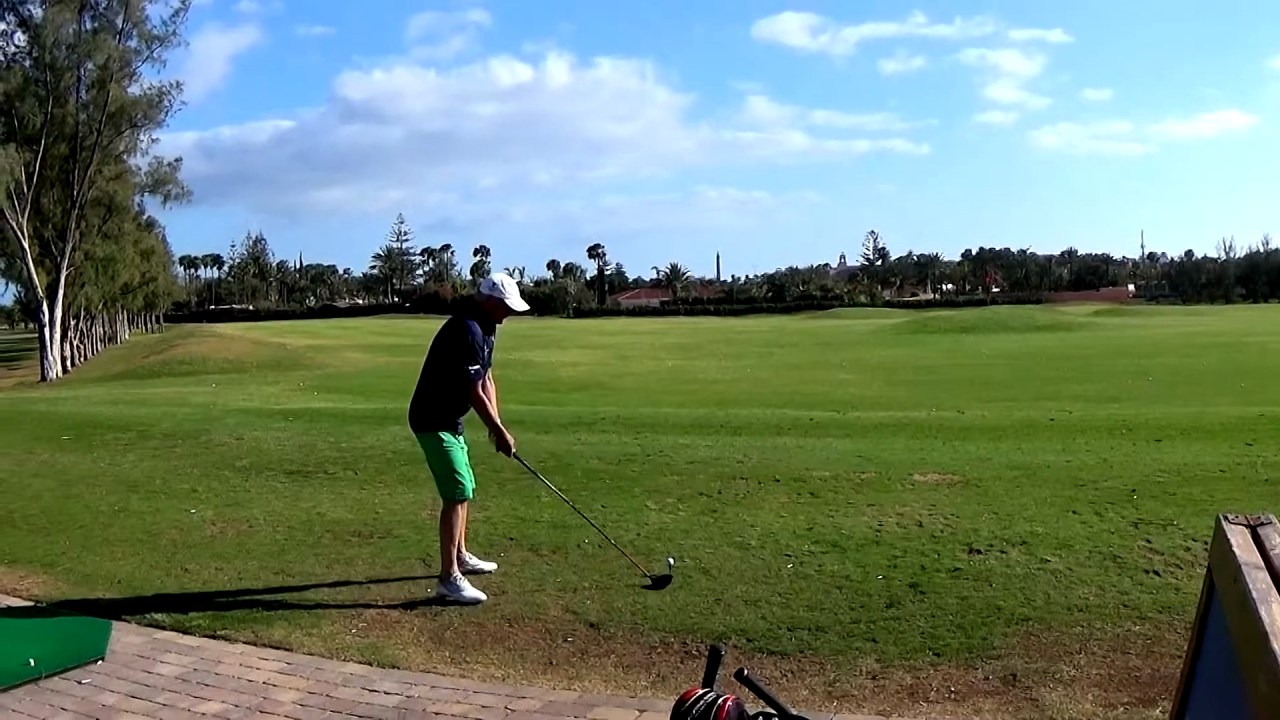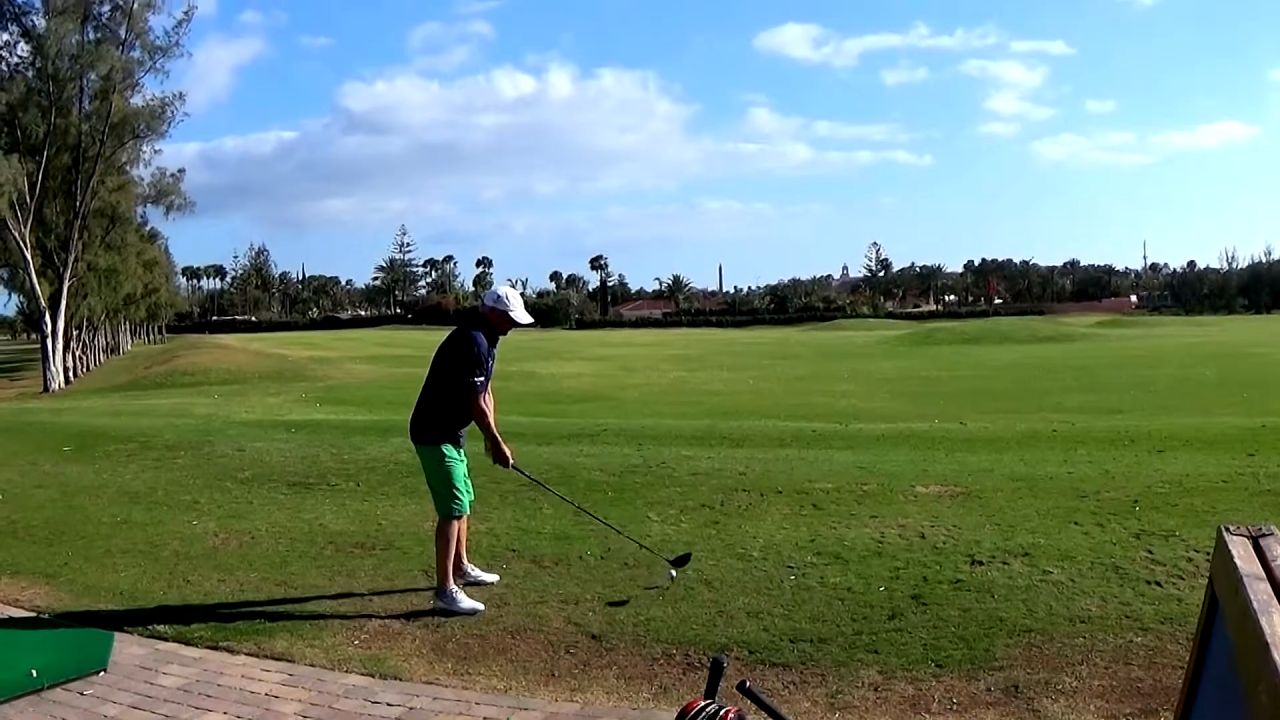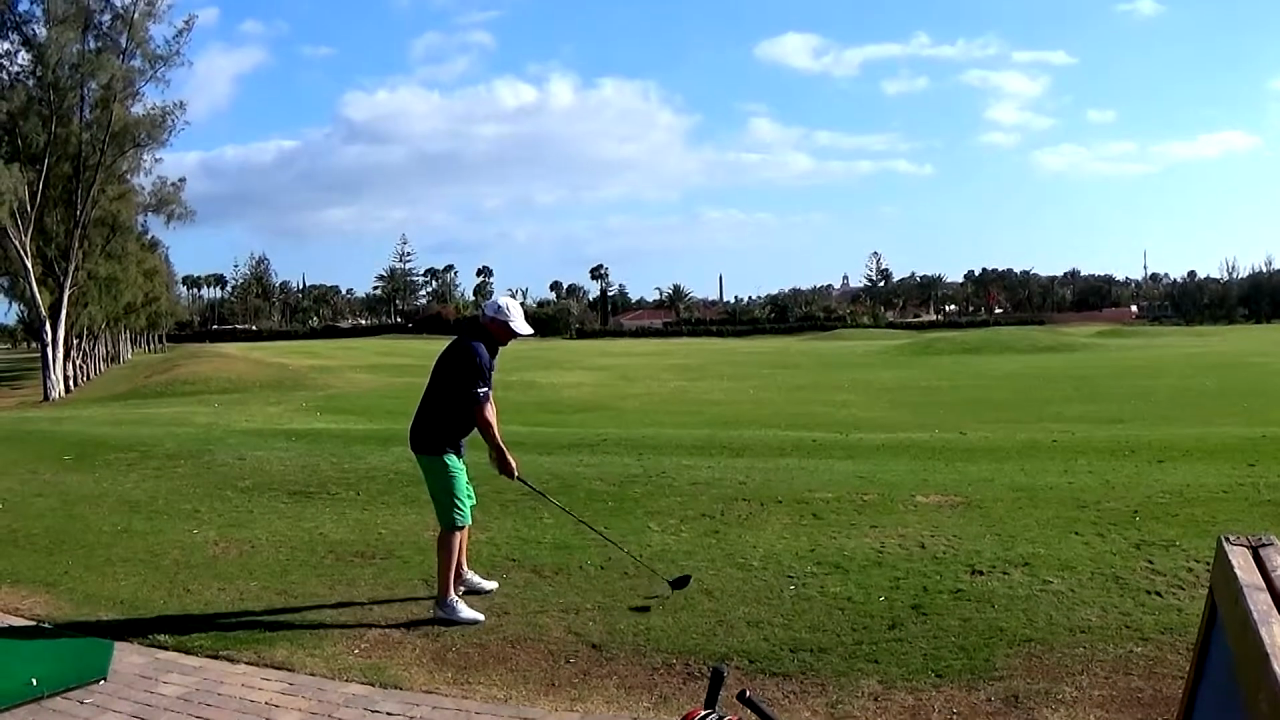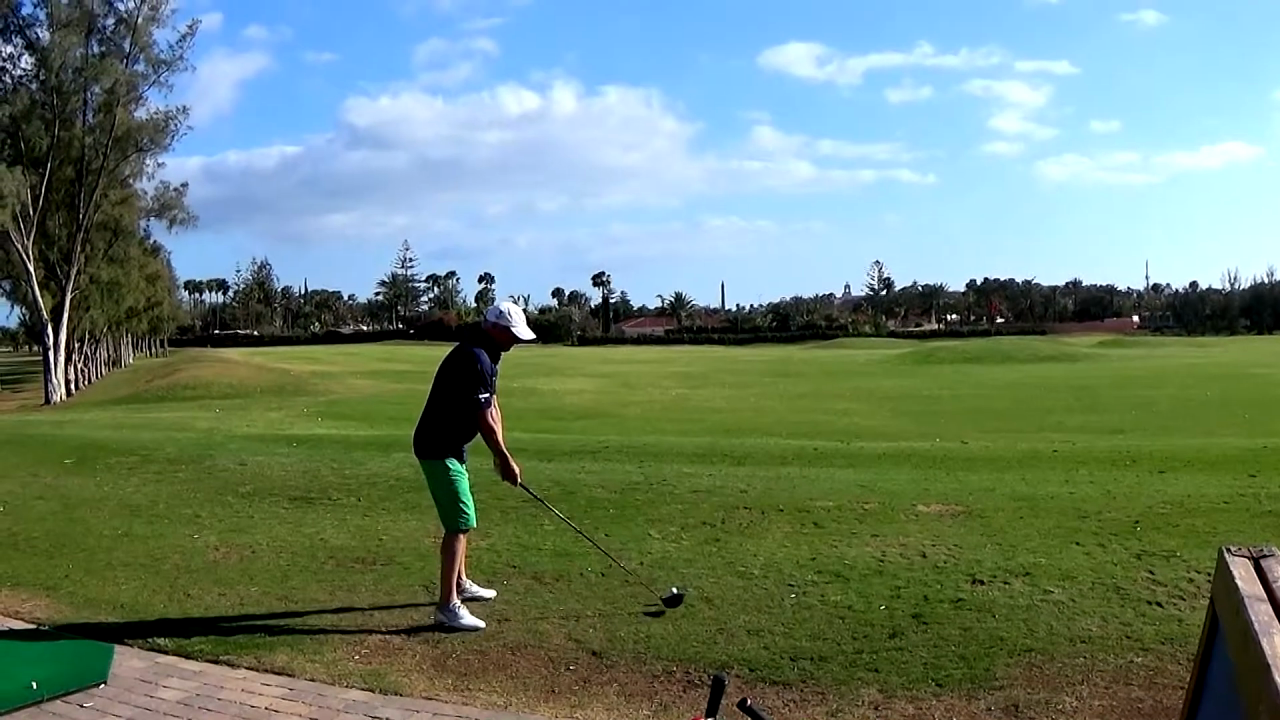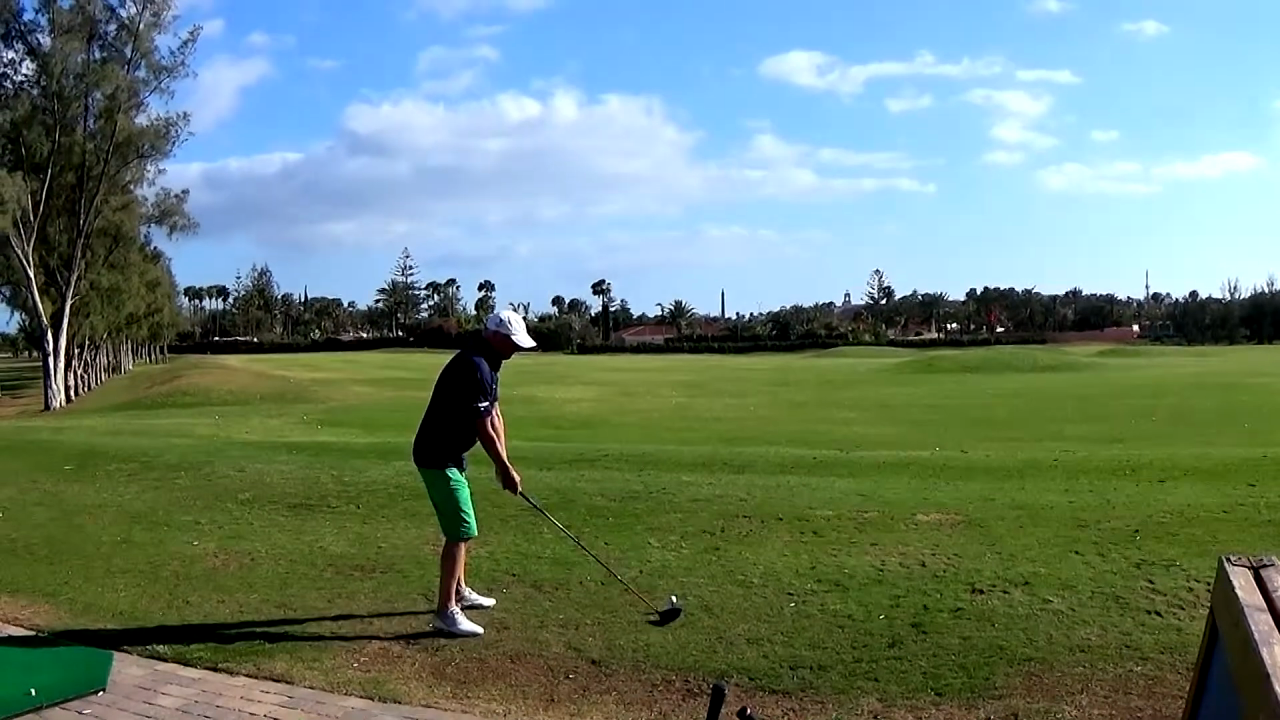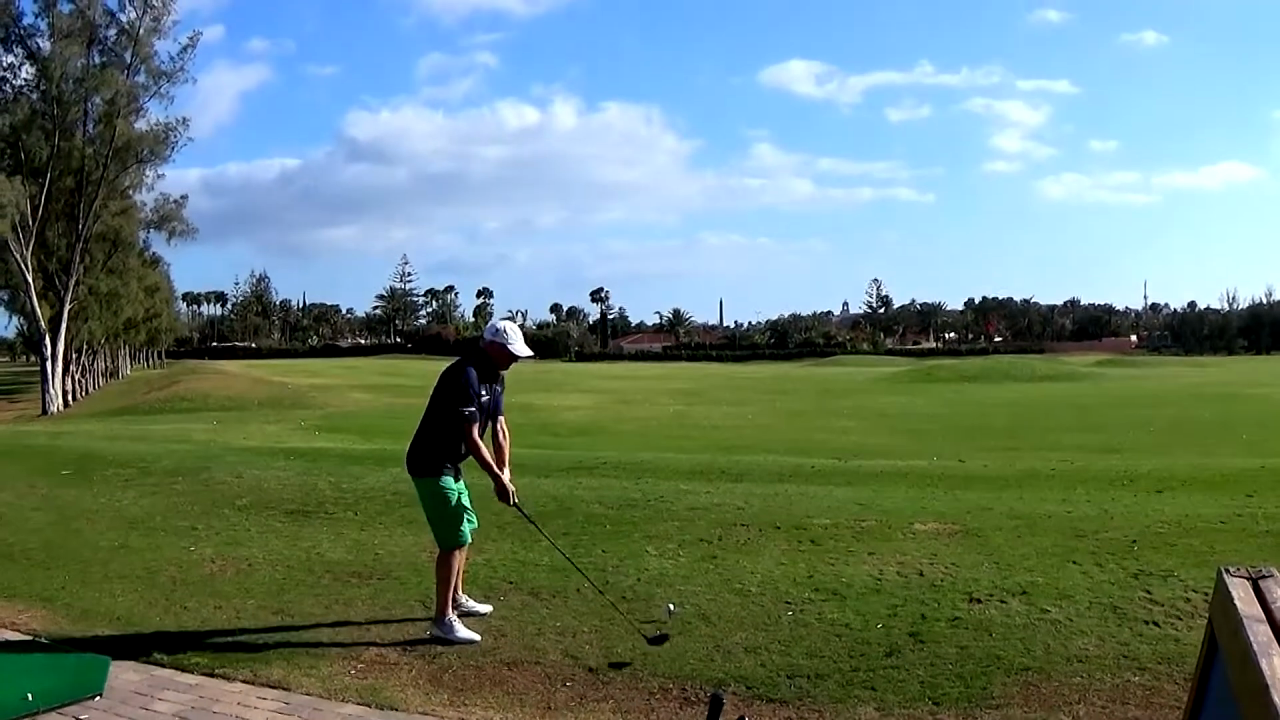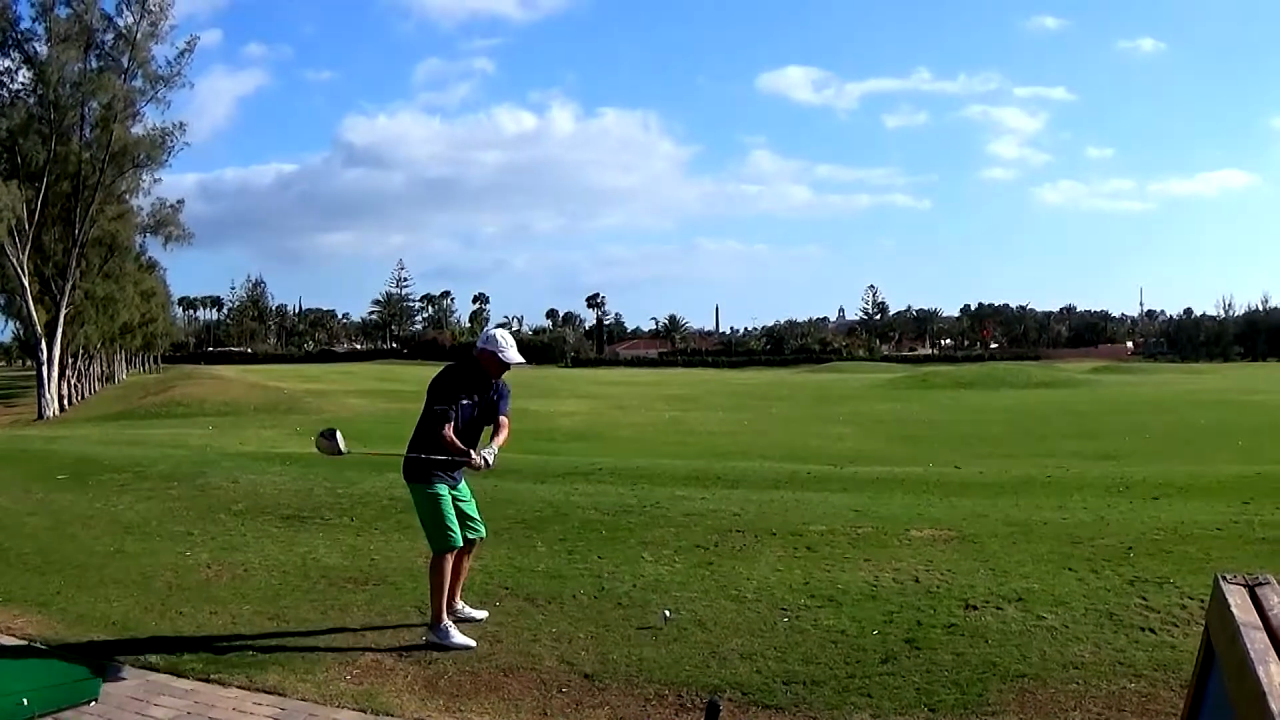
dt=0.2s
person 1, frame 1
left shoulder: (483, 327)
right shoulder: (467, 330)
left elbow: (486, 379)
right elbow: (474, 392)
left wrist: (496, 425)
right wrist: (500, 431)
left hip: (448, 418)
right hip: (434, 421)
left knee: (463, 488)
right knee: (457, 493)
left ankle: (460, 556)
right ankle: (449, 577)
person 1, frame 2
left shoulder: (482, 337)
right shoulder: (472, 342)
left elbow: (485, 393)
right elbow: (477, 404)
left wrist: (491, 439)
right wrist: (498, 444)
left hip: (447, 430)
right hip: (435, 433)
left knee: (462, 501)
right knee: (453, 508)
left ankle: (461, 567)
right ankle: (445, 589)
person 1, frame 3
left shoulder: (481, 347)
right shoulder: (473, 352)
left elbow: (488, 403)
right elbow: (482, 414)
left wrist: (496, 449)
right wrist: (503, 454)
left hip: (445, 439)
right hip: (435, 443)
left knee: (464, 506)
right knee: (455, 518)
left ankle: (461, 575)
right ankle: (446, 599)
person 1, frame 4
left shoulder: (486, 353)
right shoulder: (475, 358)
left elbow: (492, 406)
right elbow: (484, 420)
left wrist: (501, 454)
right wrist: (506, 460)
left hip: (449, 445)
right hip: (438, 448)
left knee: (462, 518)
right knee: (460, 522)
left ankle: (460, 584)
right ankle: (448, 604)
person 1, frame 5
left shoulder: (489, 363)
right shoulder: (474, 367)
left elbow: (495, 415)
right elbow: (484, 429)
left wrist: (504, 462)
right wrist: (505, 468)
left hip: (450, 454)
right hip: (437, 456)
left knee: (463, 524)
right knee: (461, 530)
left ankle: (459, 591)
right ankle: (446, 611)
person 1, frame 6
left shoulder: (496, 379)
right shoulder: (465, 375)
left elbow: (499, 426)
right elbow: (469, 435)
left wrist: (505, 469)
right wrist: (497, 476)
left hip: (450, 465)
right hip: (430, 465)
left knee: (465, 529)
right knee: (454, 538)
left ankle: (456, 598)
right ankle: (443, 618)
person 1, frame 7
left shoulder: (499, 388)
right shoulder: (450, 379)
left elbow: (502, 426)
right elbow: (444, 434)
left wrist: (491, 450)
right wrist: (465, 454)
left hip: (454, 472)
right hip: (425, 471)
left knee: (471, 536)
right knee: (448, 543)
left ankle: (453, 604)
right ankle: (439, 624)
